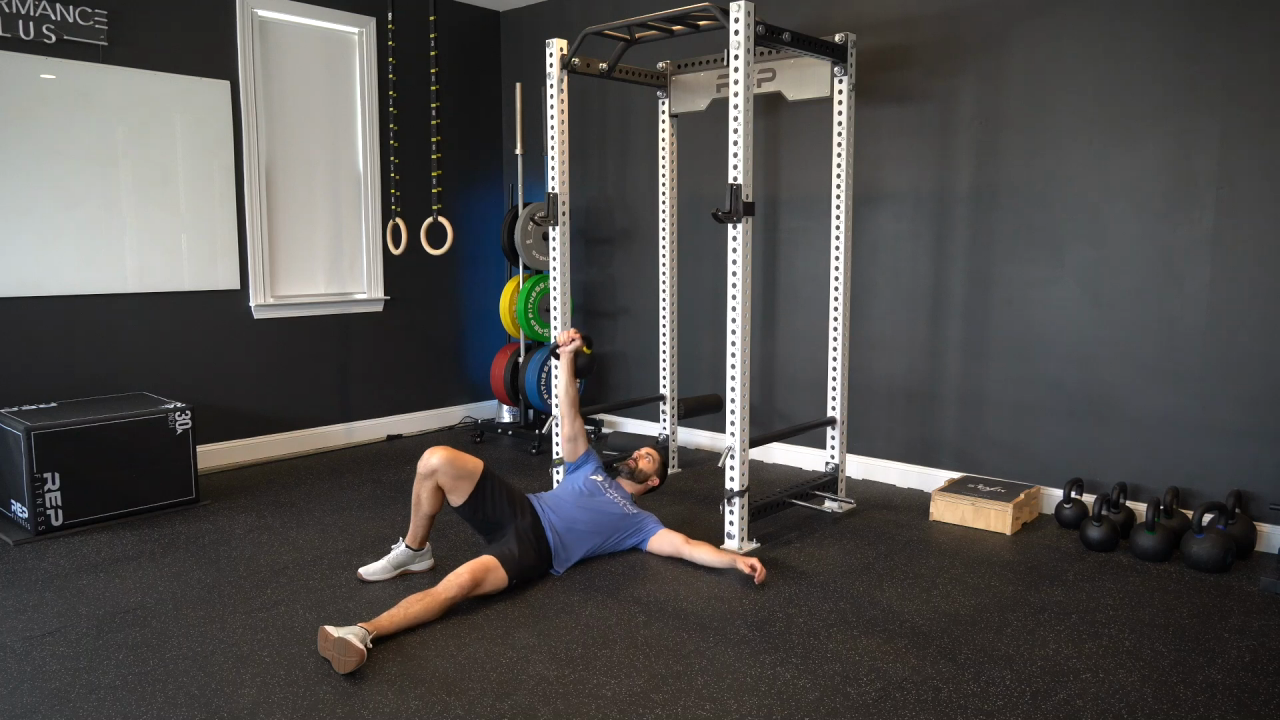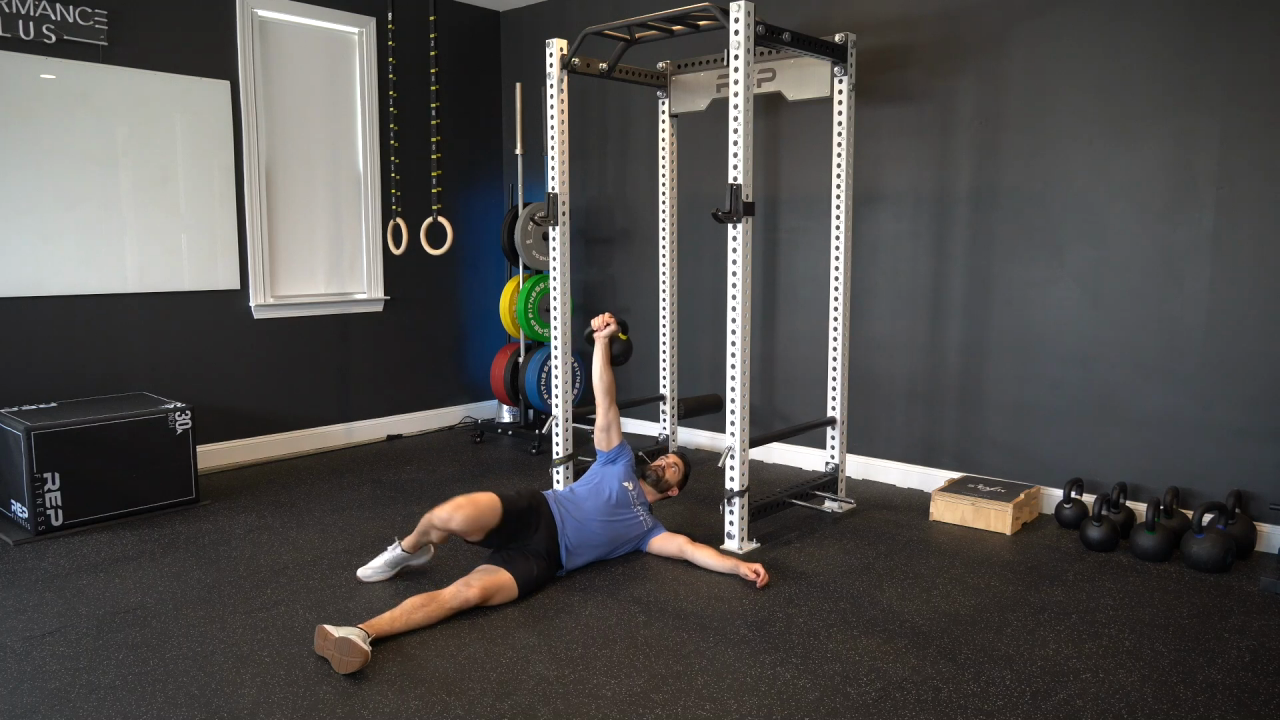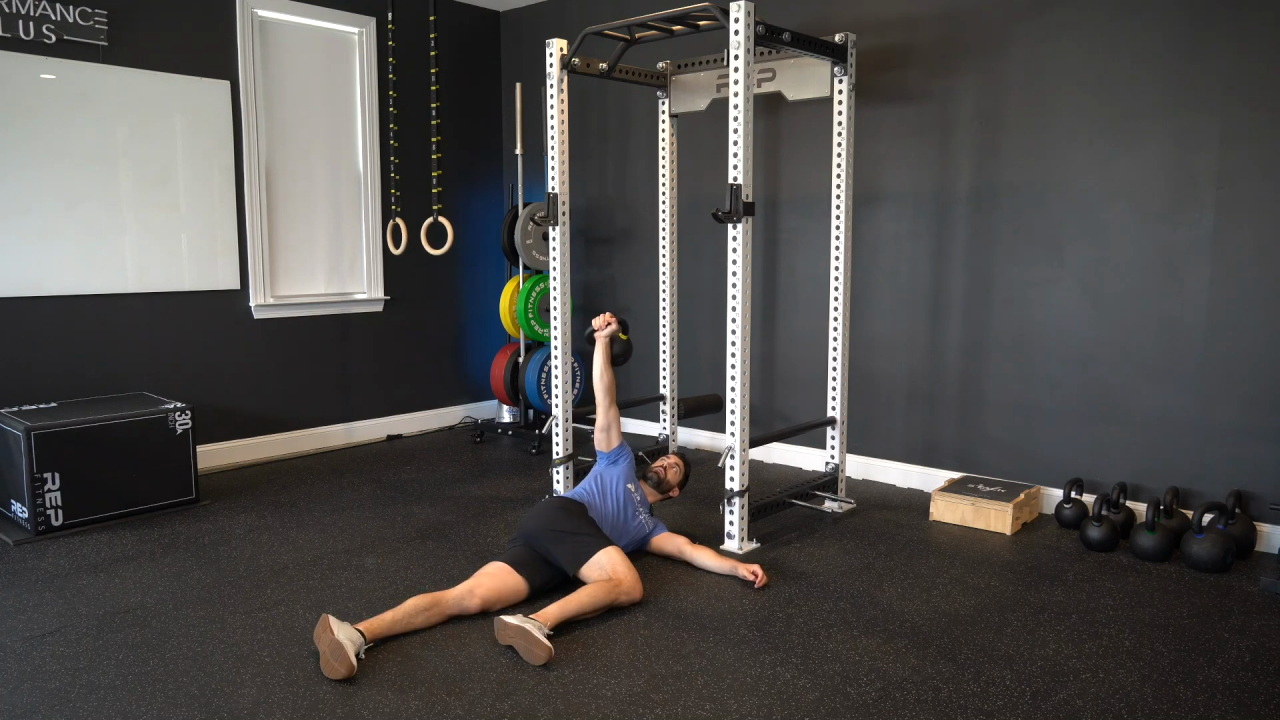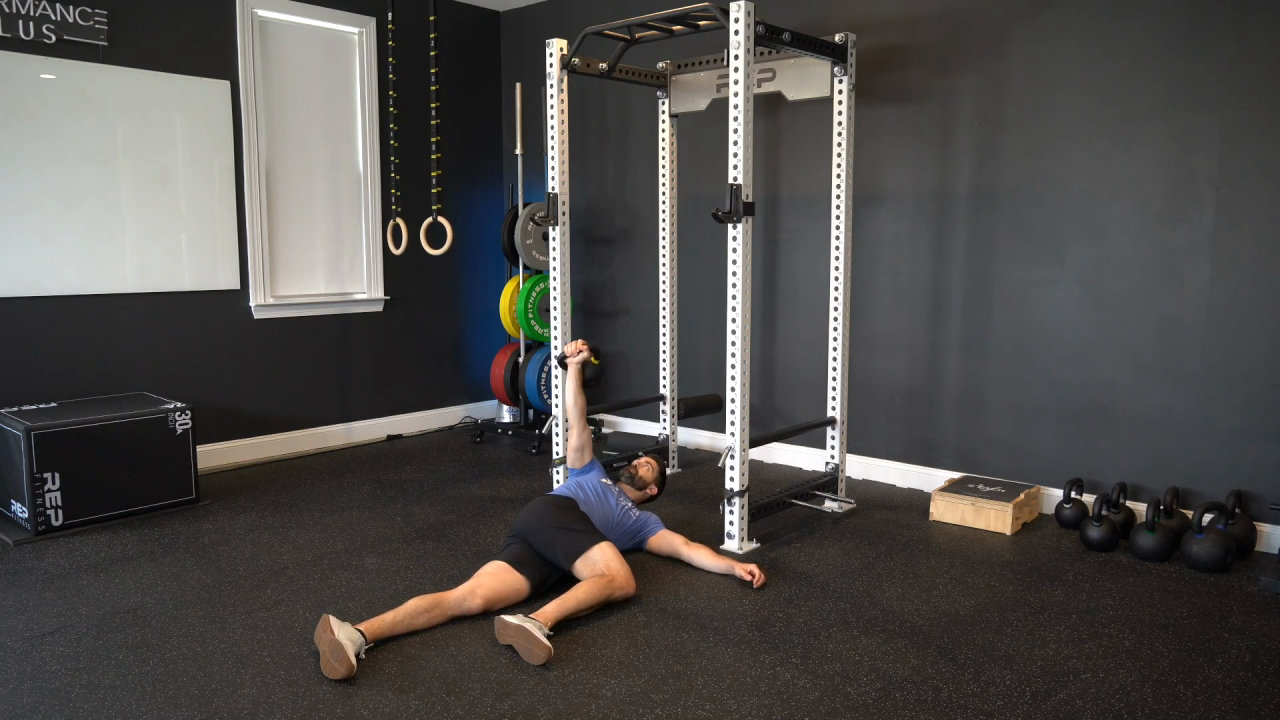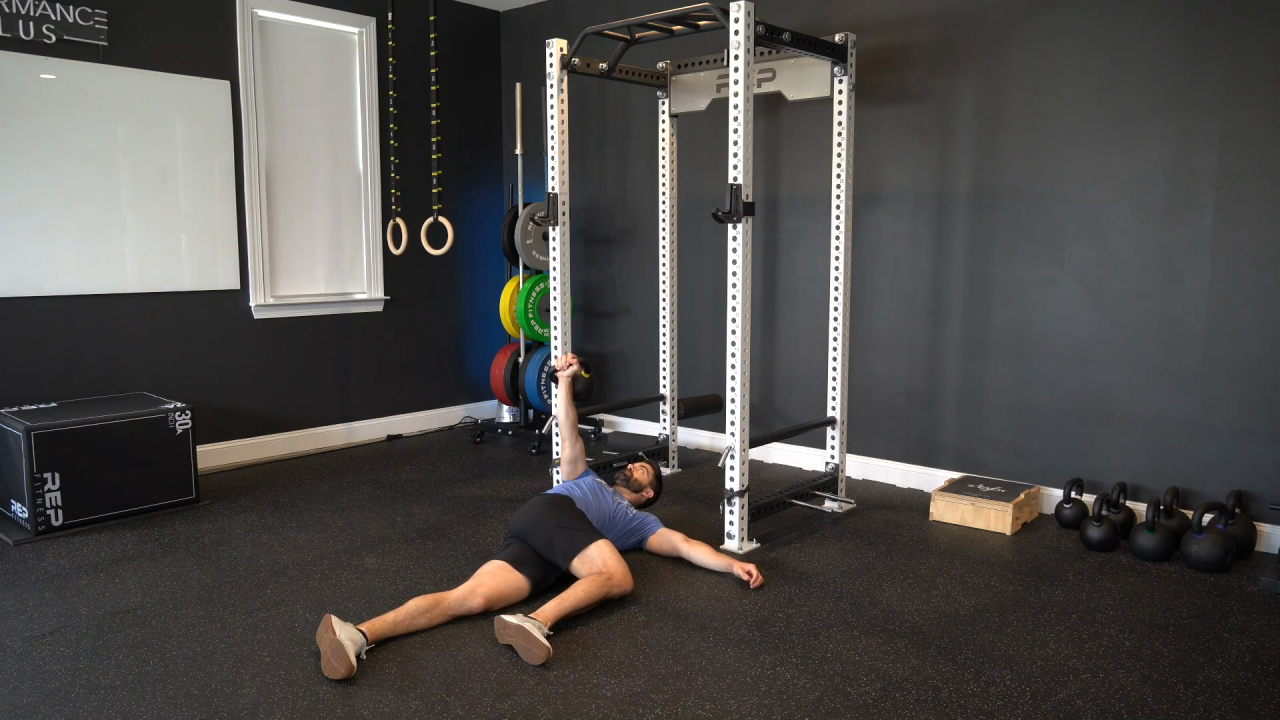
dt=1s
person 1, frame 1
left shoulder: (639, 523)
right shoulder: (590, 469)
left elbow: (684, 546)
right elbow: (570, 419)
left wrist: (735, 558)
right wrist: (567, 358)
left hip: (532, 548)
right hip: (516, 510)
left knee: (459, 584)
right knee: (436, 459)
left ankle: (365, 632)
right ankle: (414, 551)
person 1, frame 2
left shoulder: (647, 527)
right shoulder: (620, 463)
left elbow: (690, 549)
right elbow: (606, 405)
left wrist: (740, 565)
right wrist: (603, 341)
left hip: (542, 557)
right hip: (535, 514)
left knee: (471, 593)
right knee: (456, 515)
left ankle: (363, 633)
right ankle: (411, 550)
person 1, frame 3
left shoulder: (649, 526)
right shoulder: (619, 462)
left elbow: (689, 550)
right elbow: (606, 406)
left wrist: (738, 566)
right wrist: (604, 340)
left hip: (553, 559)
right hip: (560, 518)
left knee: (468, 599)
left ankle: (356, 634)
person 1, frame 4
left shoulder: (642, 522)
right shoulder: (590, 473)
left elbow: (685, 548)
right elbow: (577, 427)
left wrist: (735, 566)
right wrist: (574, 367)
left hip: (551, 556)
right hip: (550, 513)
person 1, frame 5
left shoulder: (639, 522)
right shoulder: (585, 479)
left elbow: (684, 545)
right elbow: (570, 438)
left wrist: (734, 565)
right wrist: (565, 380)
left hip: (549, 555)
right hip: (548, 511)
